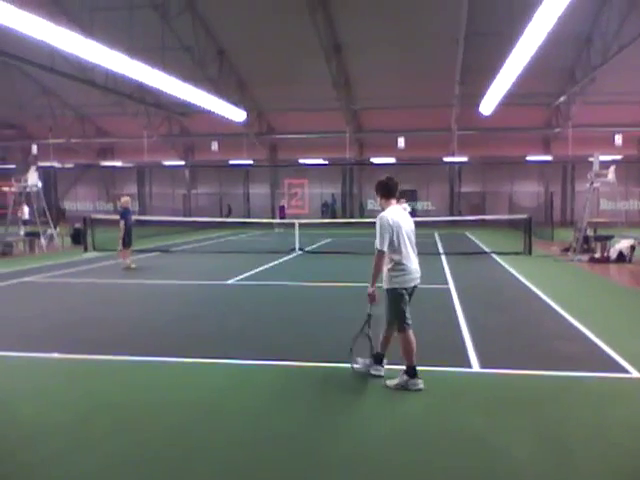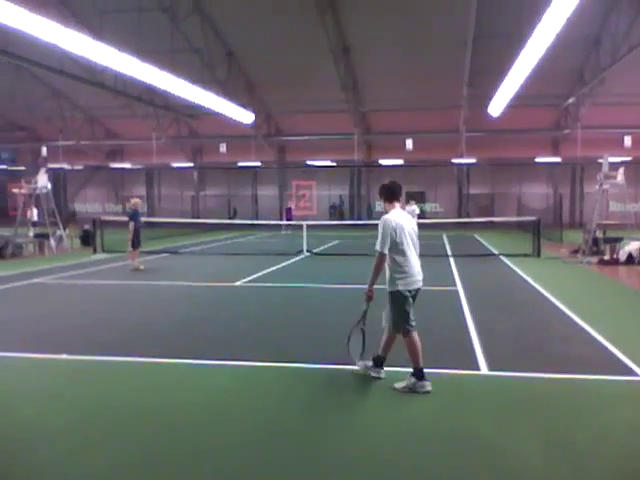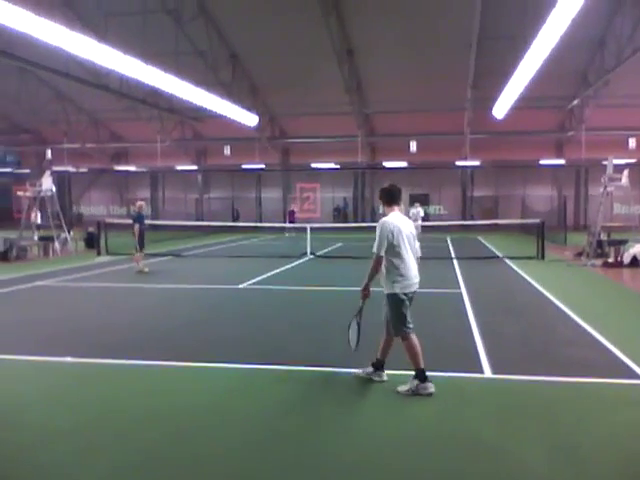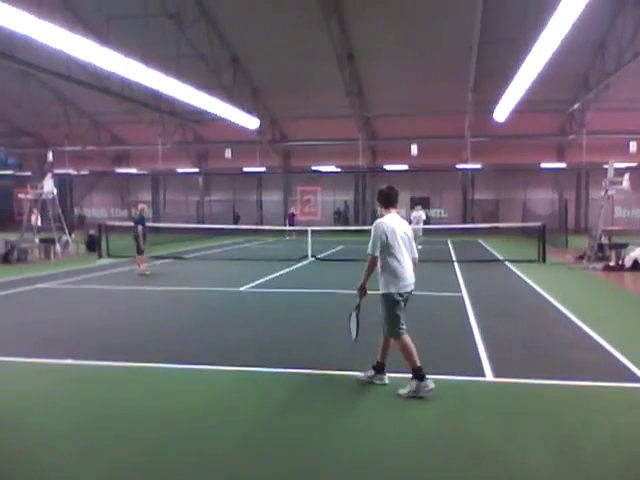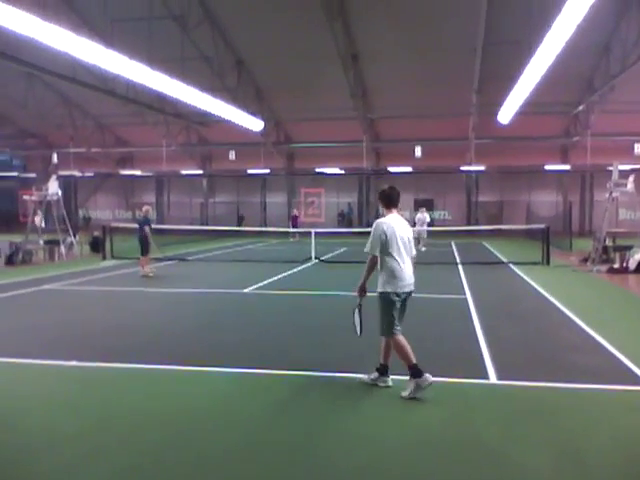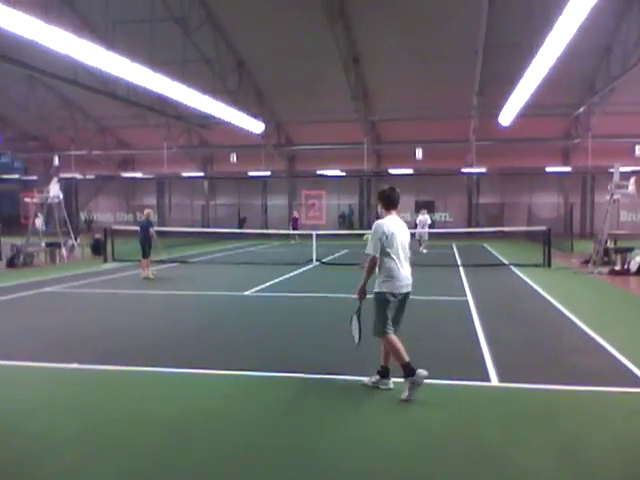
dt=0.1s
person 1, frame 1
left shoulder: (385, 217)
right shoulder: (406, 215)
left elbow: (381, 254)
left wrist: (372, 285)
left hip: (398, 279)
right hip: (411, 275)
left knee: (402, 326)
right knee: (391, 321)
left ankle: (412, 376)
right ankle: (377, 361)
person 1, frame 2
left shoulder: (387, 220)
right shoulder: (409, 219)
left elbow: (382, 257)
left wrist: (370, 285)
left hip: (400, 281)
right hip: (413, 278)
left knee: (407, 329)
right knee: (391, 324)
left ankle: (419, 378)
right ankle: (377, 364)
person 1, frame 3
left shoulder: (385, 223)
right shoulder: (408, 222)
left elbow: (378, 258)
right elbow: (417, 257)
left wrist: (367, 284)
left hip: (397, 284)
right hip: (411, 281)
left knee: (404, 331)
right knee: (390, 326)
left ankle: (422, 380)
right ankle: (378, 368)
person 1, frame 4
left shoulder: (381, 224)
right shoulder: (405, 224)
left elbow: (373, 259)
right elbow: (414, 258)
left wrist: (363, 282)
left hip: (392, 285)
right hip: (406, 282)
left knee: (398, 332)
right knee: (388, 328)
left ankle: (420, 379)
right ankle: (379, 371)
person 1, frame 5
left shoulder: (380, 224)
right shoulder: (405, 225)
left elbow: (374, 258)
left wrist: (363, 282)
left hip: (391, 285)
right hip: (407, 283)
left knee: (392, 332)
right knee: (390, 330)
left ankle: (418, 375)
right ankle: (382, 372)
person 1, frame 6
left shoulder: (380, 225)
right shoulder: (403, 226)
left elbow: (373, 259)
left wrist: (363, 285)
left hip: (388, 285)
right hip: (404, 284)
left knee: (385, 332)
right knee: (388, 330)
left ankle: (412, 373)
right ankle: (384, 375)
